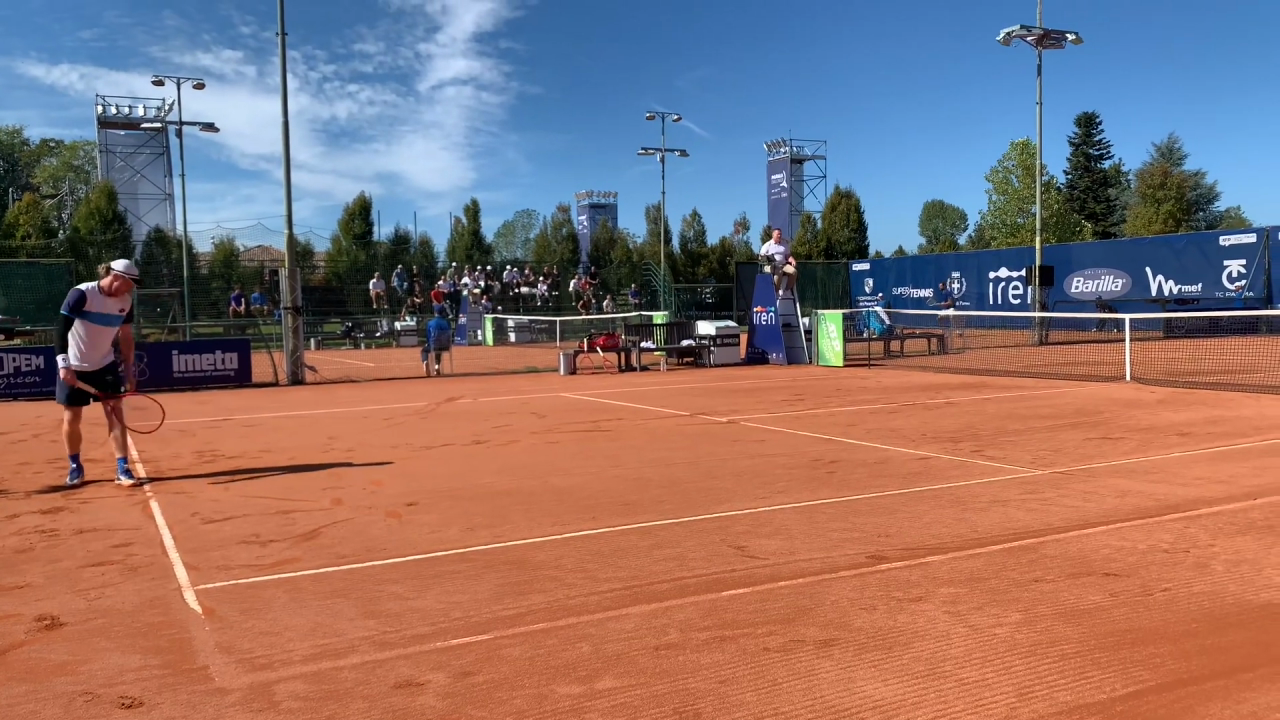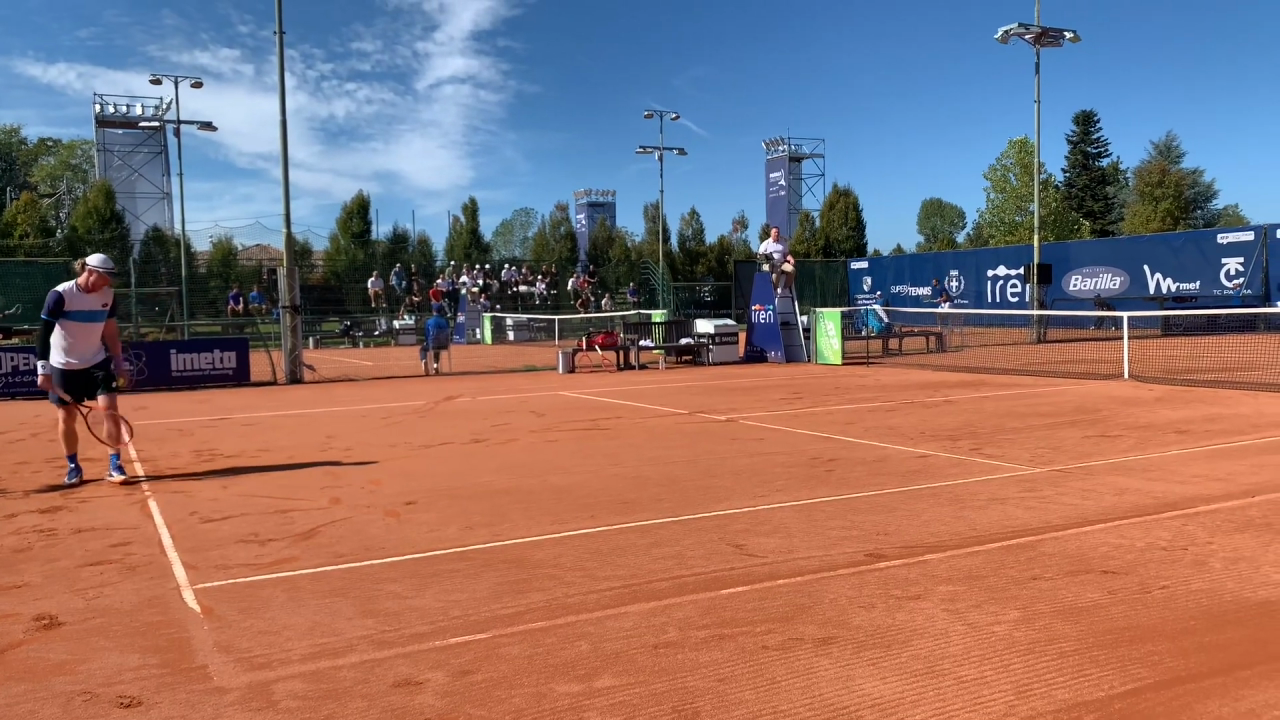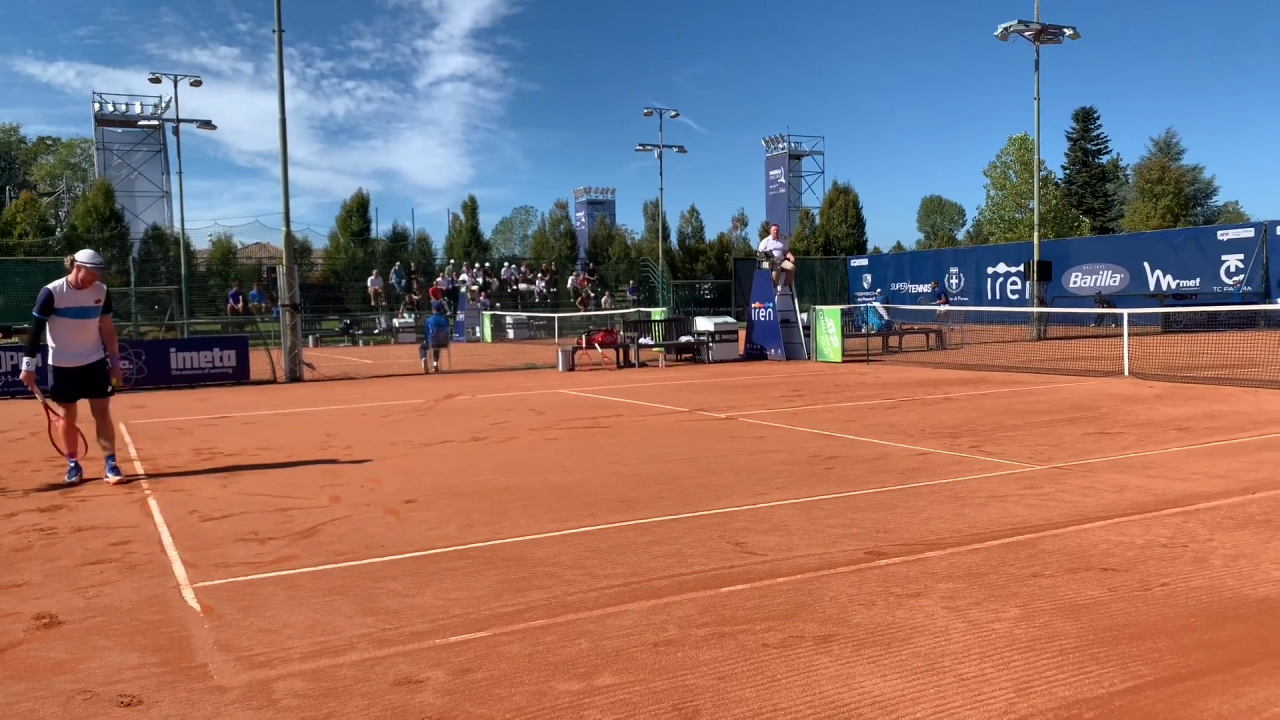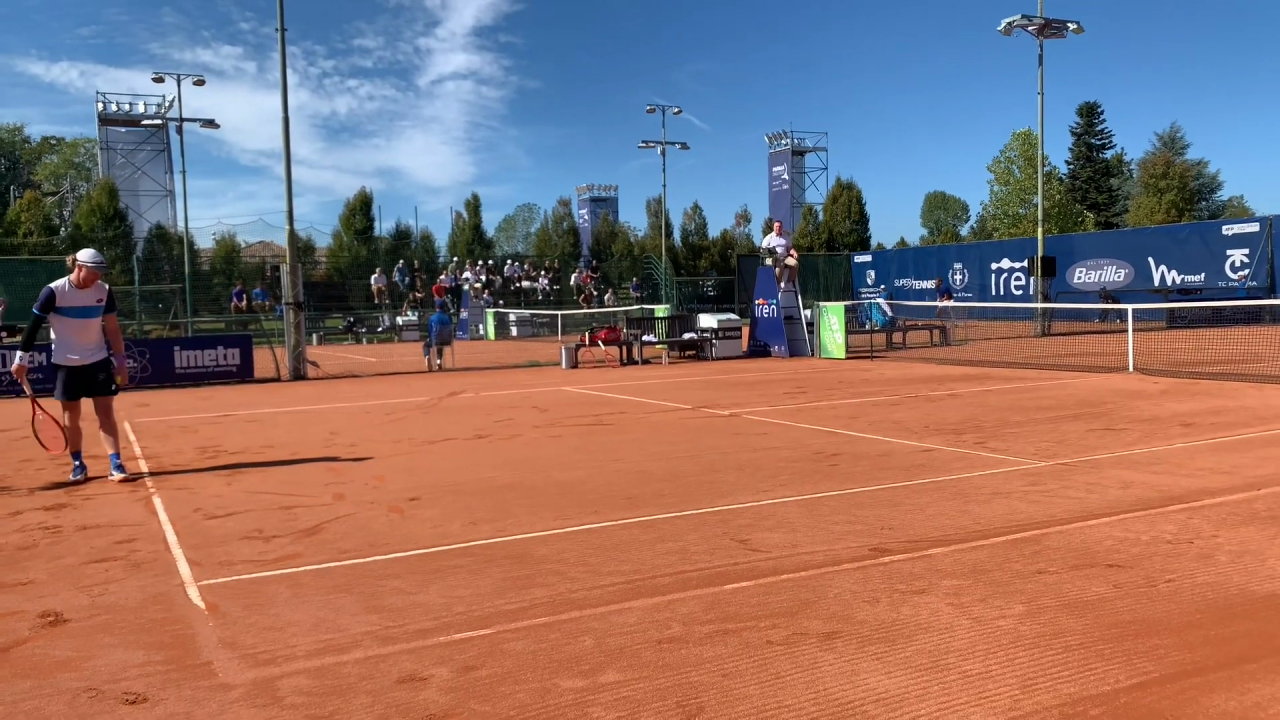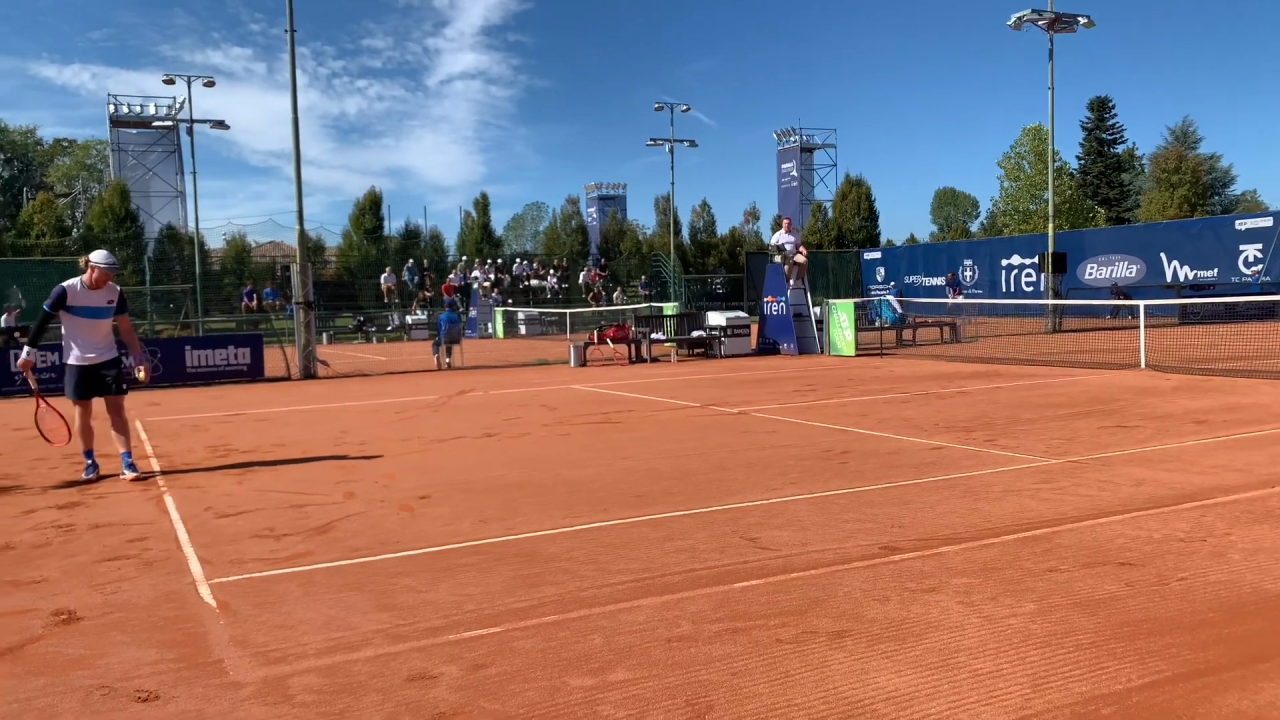
dt=0.2s
person 1, frame 1
left shoulder: (125, 301)
right shoulder: (81, 294)
left elbow: (126, 337)
right elbow: (61, 331)
left wrist: (129, 369)
right wrist: (64, 365)
left hip: (105, 365)
right hip: (73, 367)
left knee: (116, 414)
right knee: (71, 419)
left ankle: (123, 468)
right ankle: (75, 466)
person 1, frame 2
left shoulder: (107, 296)
right shoulder: (60, 295)
left elbow: (111, 332)
right elbow: (44, 334)
left wrist: (119, 363)
right wrist: (43, 370)
left hip: (97, 363)
right hip: (64, 366)
left knee: (109, 410)
right knee: (66, 419)
left ankle: (115, 465)
right ankle: (73, 466)
person 1, frame 3
left shoulder: (101, 292)
right shoulder: (51, 293)
left elbow: (107, 329)
right elbow: (36, 330)
left wrist: (115, 362)
right wrist: (28, 366)
left hip: (95, 361)
right hip: (62, 365)
left knee: (101, 414)
right knee: (67, 417)
left ankle: (110, 466)
right ankle: (74, 465)
person 1, frame 4
left shoulder: (104, 291)
right shoulder: (53, 291)
left elbow: (112, 328)
right elbow: (34, 326)
left wrist: (120, 360)
right wrist: (21, 359)
left hip: (98, 361)
right hip: (66, 364)
left knee: (106, 411)
right knee: (70, 415)
left ankle: (115, 464)
right ankle: (78, 464)
person 1, frame 5
left shoulder: (115, 292)
right shoulder: (66, 291)
left elbow: (126, 328)
right elbow: (42, 322)
left wrist: (139, 357)
right wrist: (28, 354)
left hip: (108, 360)
right hip: (77, 363)
left knee: (117, 410)
right knee: (82, 414)
left ankle: (127, 463)
right ankle: (90, 463)
